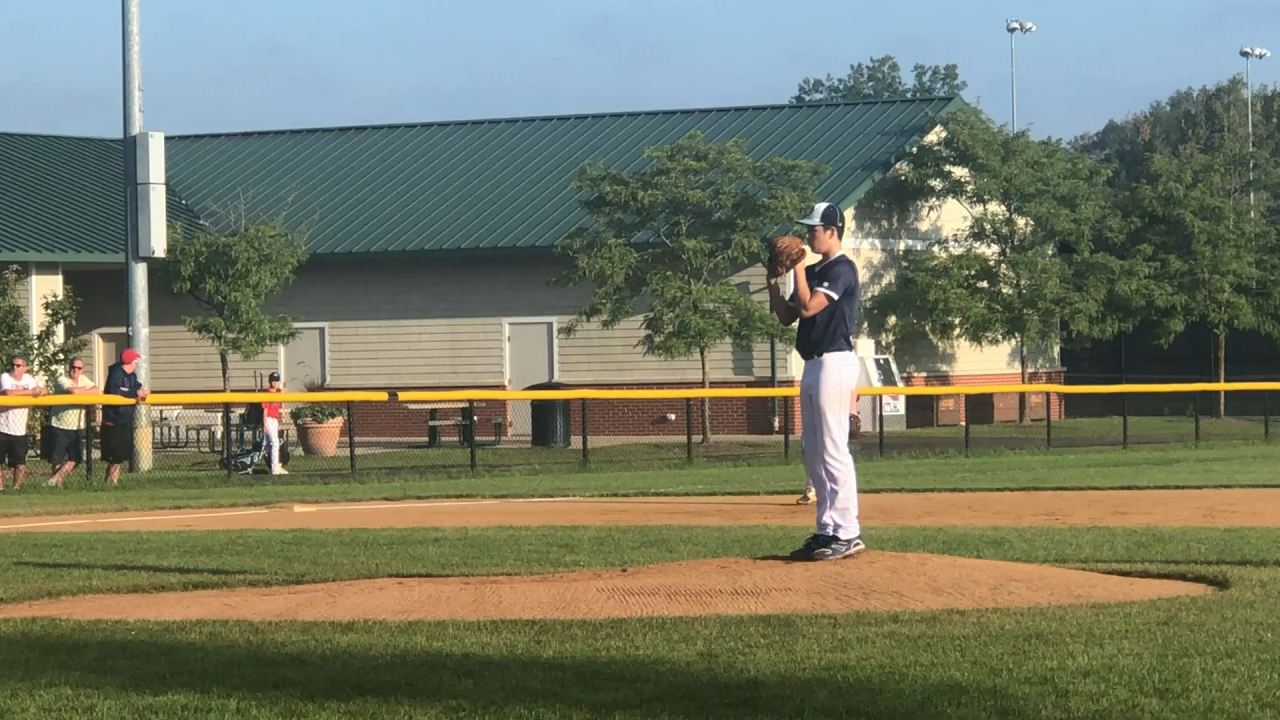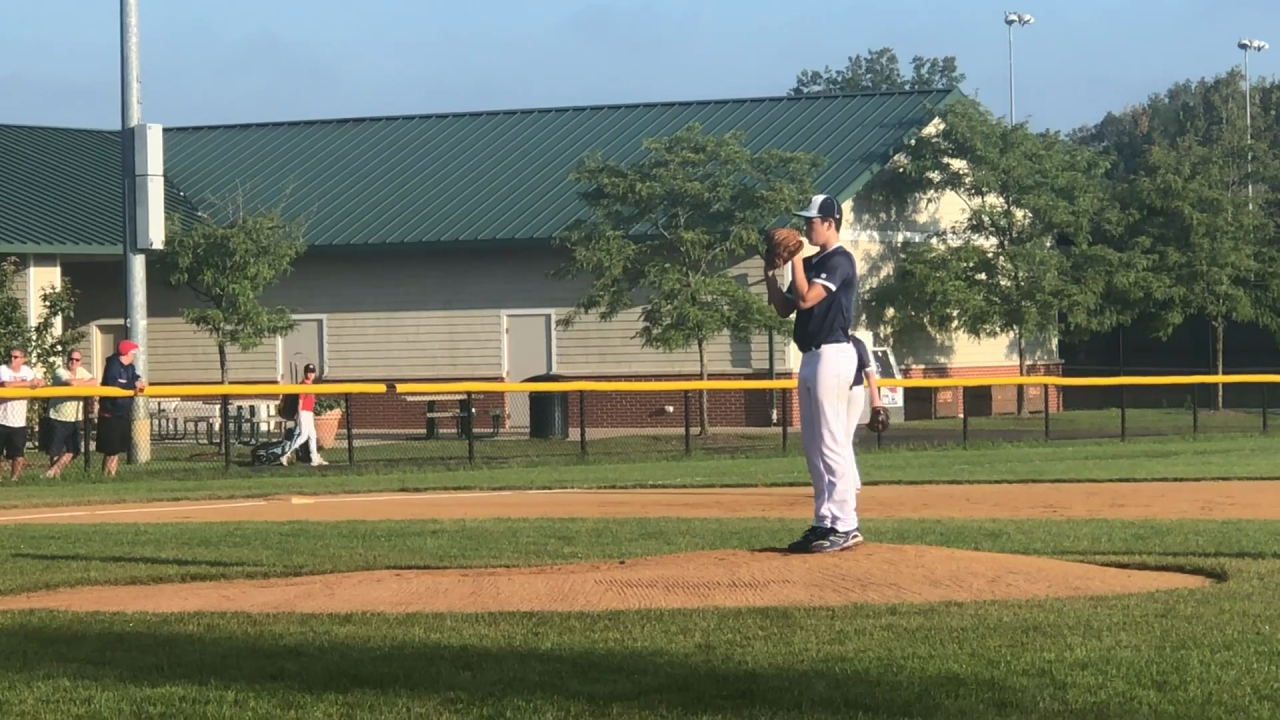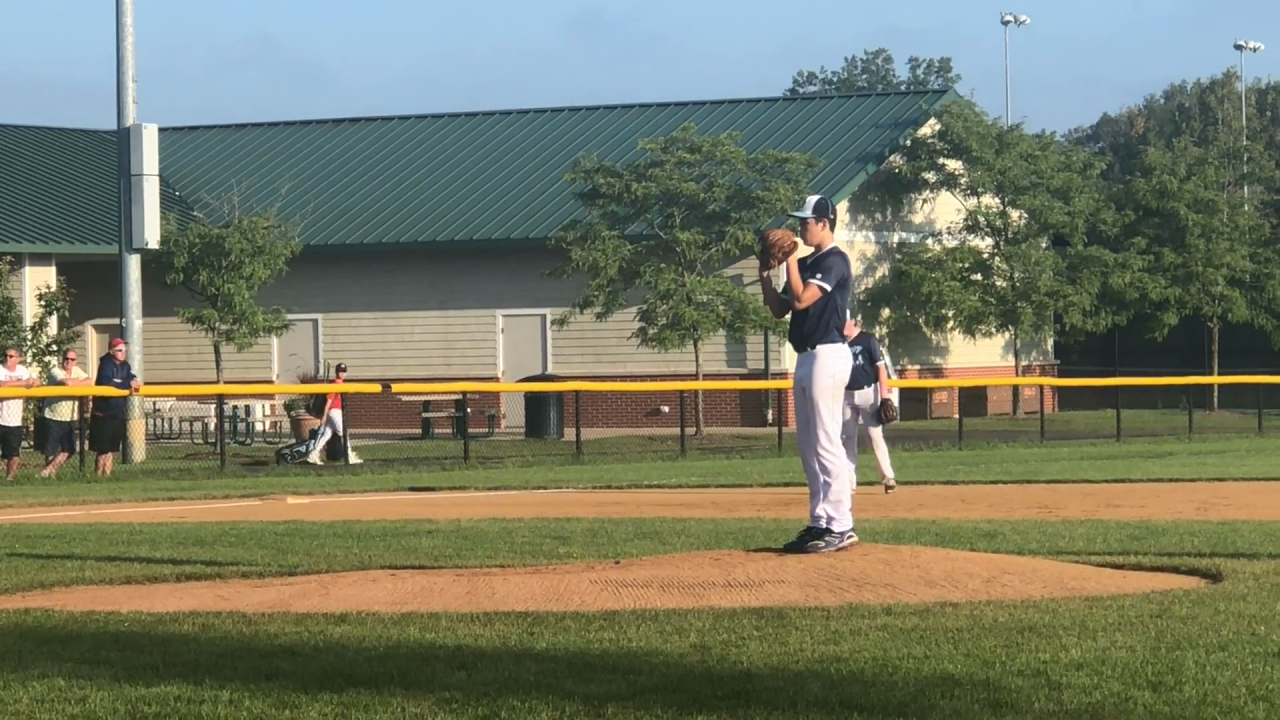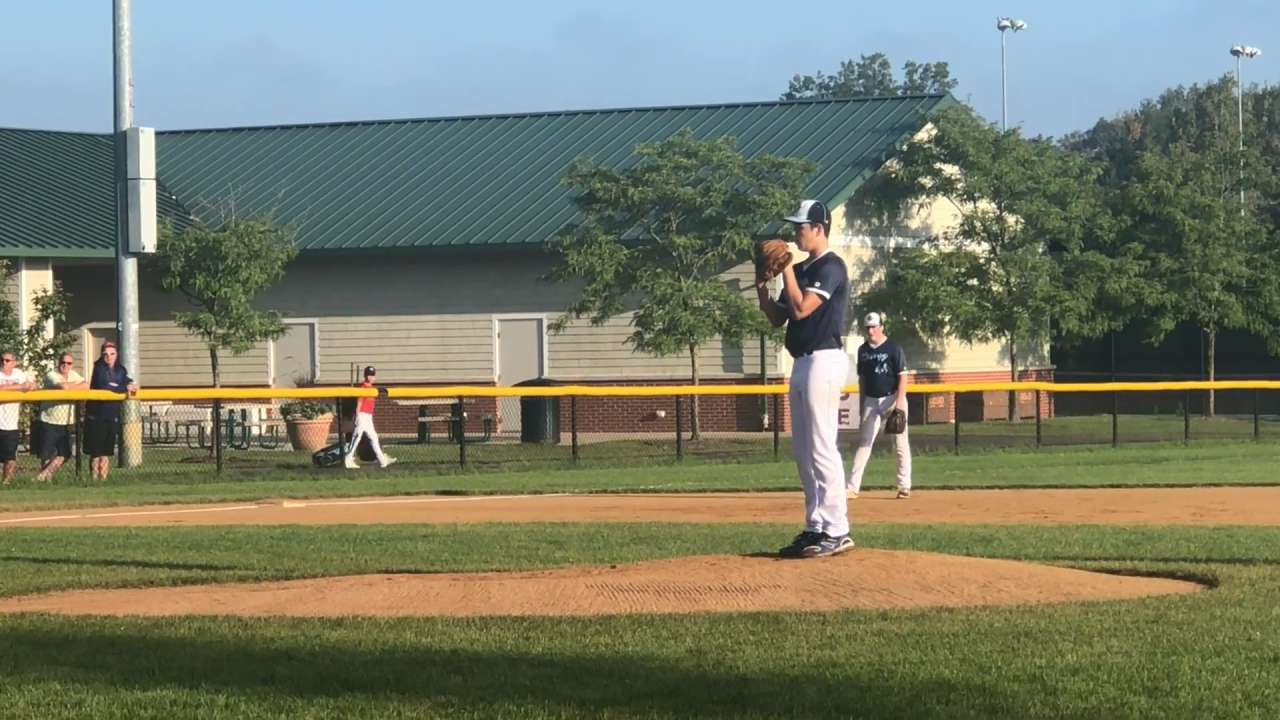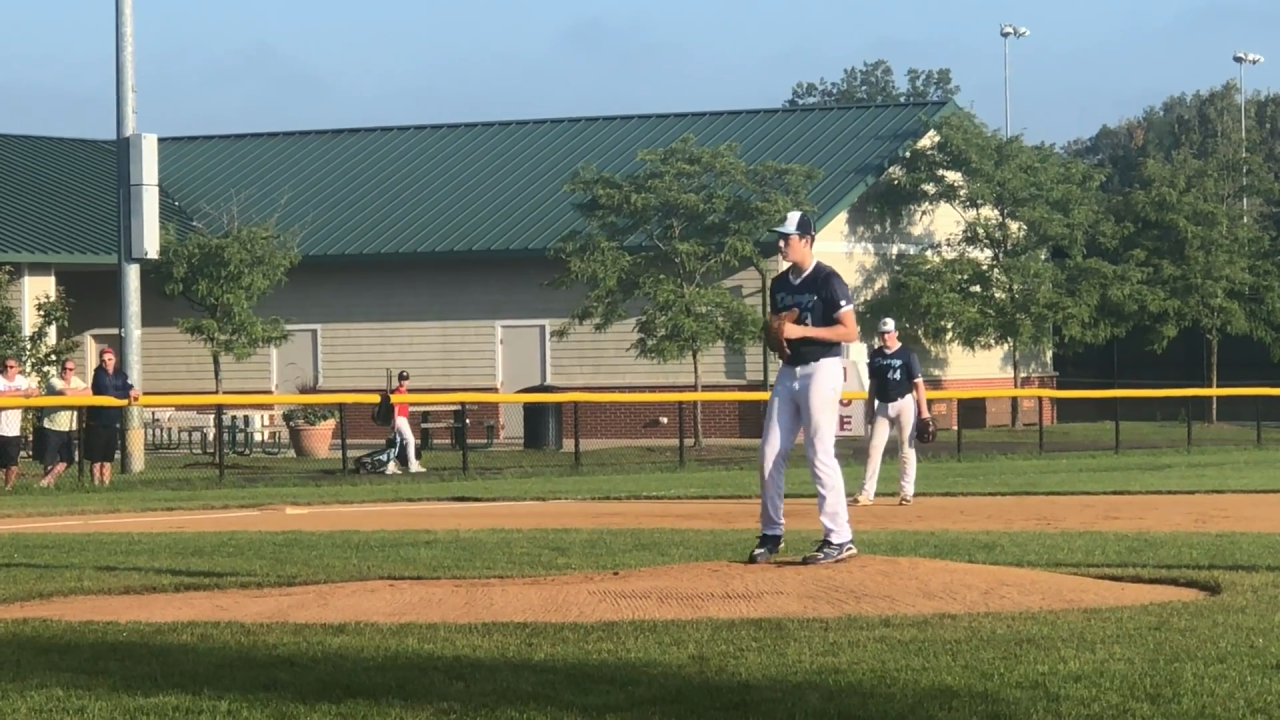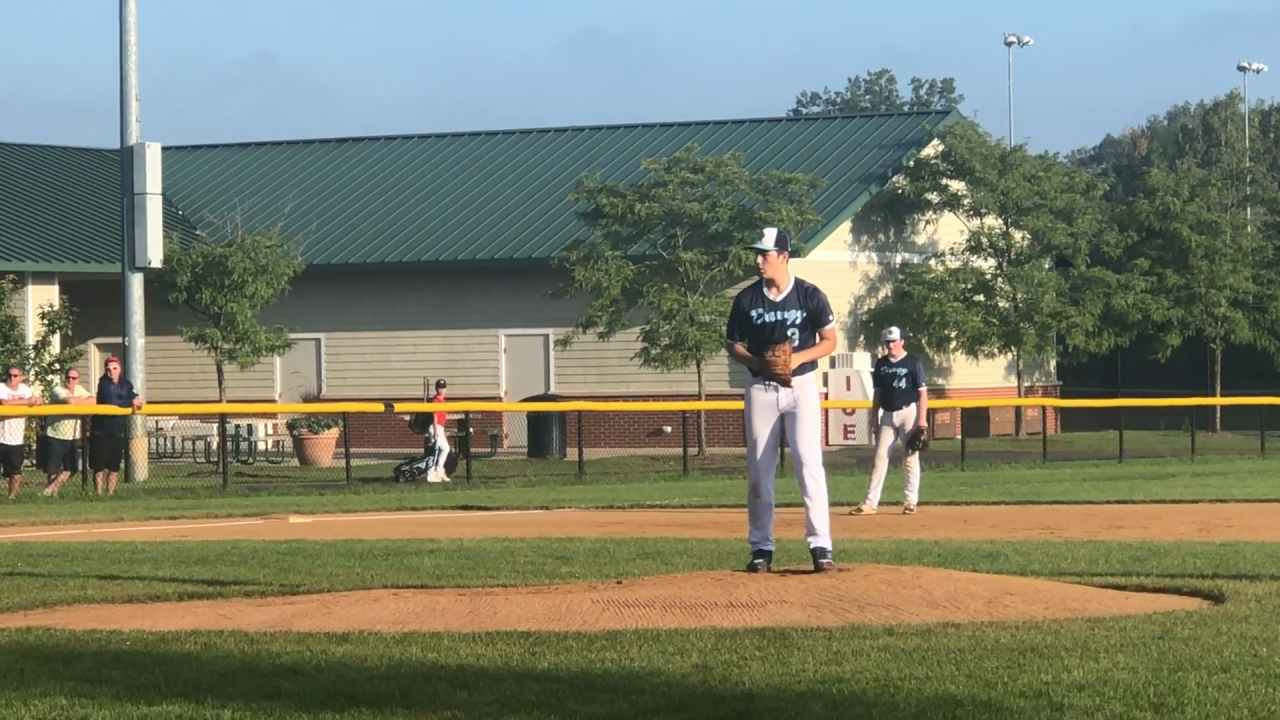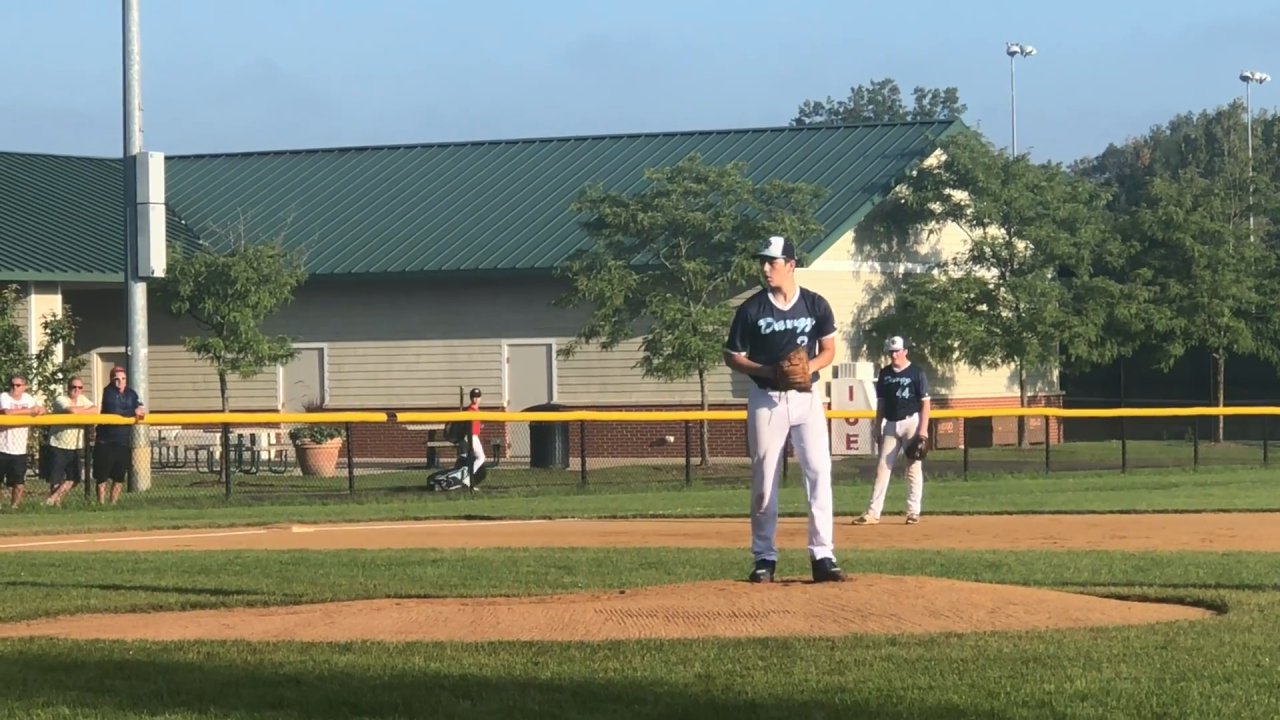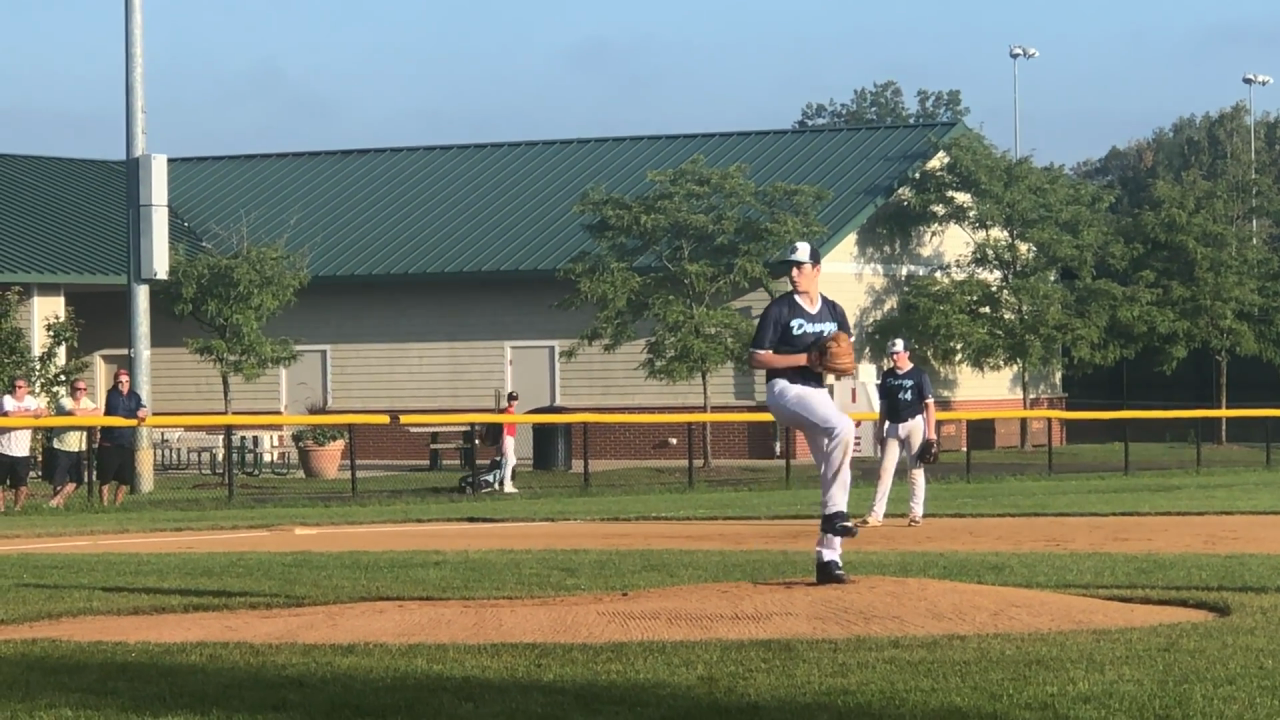
dt=0.4s
person 1, frame 1
left shoulder: (842, 269)
right shoulder: (813, 271)
left elbow: (808, 307)
right elbow: (786, 316)
left wrist: (797, 267)
right wrist: (773, 279)
left hip: (834, 364)
right hip: (813, 366)
left knee: (833, 450)
right knee: (814, 452)
left ankle: (847, 534)
right ankle: (826, 530)
person 1, frame 2
left shoulder: (839, 260)
right shoulder: (811, 263)
left elbow: (805, 299)
right elbow: (784, 308)
left wrist: (795, 258)
right wrist: (770, 271)
left hip: (831, 357)
right hip: (810, 358)
left knee: (831, 442)
right knee: (812, 445)
left ankle: (845, 527)
right ankle: (824, 522)
person 1, frame 3
left shoulder: (834, 260)
right shoulder: (806, 263)
left elbow: (801, 299)
right elbow: (779, 308)
left wrist: (790, 258)
right wrist: (765, 271)
left hip: (827, 356)
right hip: (806, 358)
left knee: (826, 443)
right knee: (808, 446)
left ankle: (841, 526)
right ankle: (820, 522)
person 1, frame 4
left shoulder: (830, 266)
right shoulder: (801, 270)
left elbow: (802, 309)
right elbow: (778, 318)
left wrist: (784, 270)
right wrist: (762, 282)
left hip: (823, 363)
right hip: (801, 364)
left knee: (821, 448)
right knee: (804, 452)
left ankle: (837, 532)
right ankle: (815, 528)
person 1, frame 5
left shoulder: (827, 280)
right shoulder: (779, 283)
left elbow: (849, 331)
left wrist: (802, 331)
right wrist: (776, 337)
left hip: (821, 372)
right hip: (787, 373)
left knee: (820, 456)
right knee: (771, 453)
left ankle: (840, 539)
right ankle: (771, 533)
person 1, frame 6
left shoulder: (810, 295)
right shoulder: (746, 299)
left elbow: (829, 341)
right elbow: (734, 346)
left wrist: (797, 358)
right wrist: (757, 361)
left hip: (801, 386)
right hip: (761, 389)
left knee: (808, 461)
right knee: (760, 470)
left ankle: (819, 544)
right ankle: (762, 547)
person 1, frame 7
left shoulder: (816, 304)
right shoulder: (751, 308)
left elbow: (828, 351)
right elbow: (732, 357)
left wrist: (809, 367)
right wrist: (766, 370)
left hip: (806, 397)
right hip: (766, 399)
left knee: (819, 472)
right knee: (765, 480)
left ankle: (822, 556)
right ankle: (764, 557)
person 1, frame 8
left shoulder: (834, 311)
right shoulder: (776, 310)
right elbow: (758, 359)
right wrist: (805, 359)
left hip: (820, 394)
right hip: (786, 392)
left knee: (834, 470)
right knee: (843, 429)
left ankle: (828, 558)
right ankle: (833, 513)
